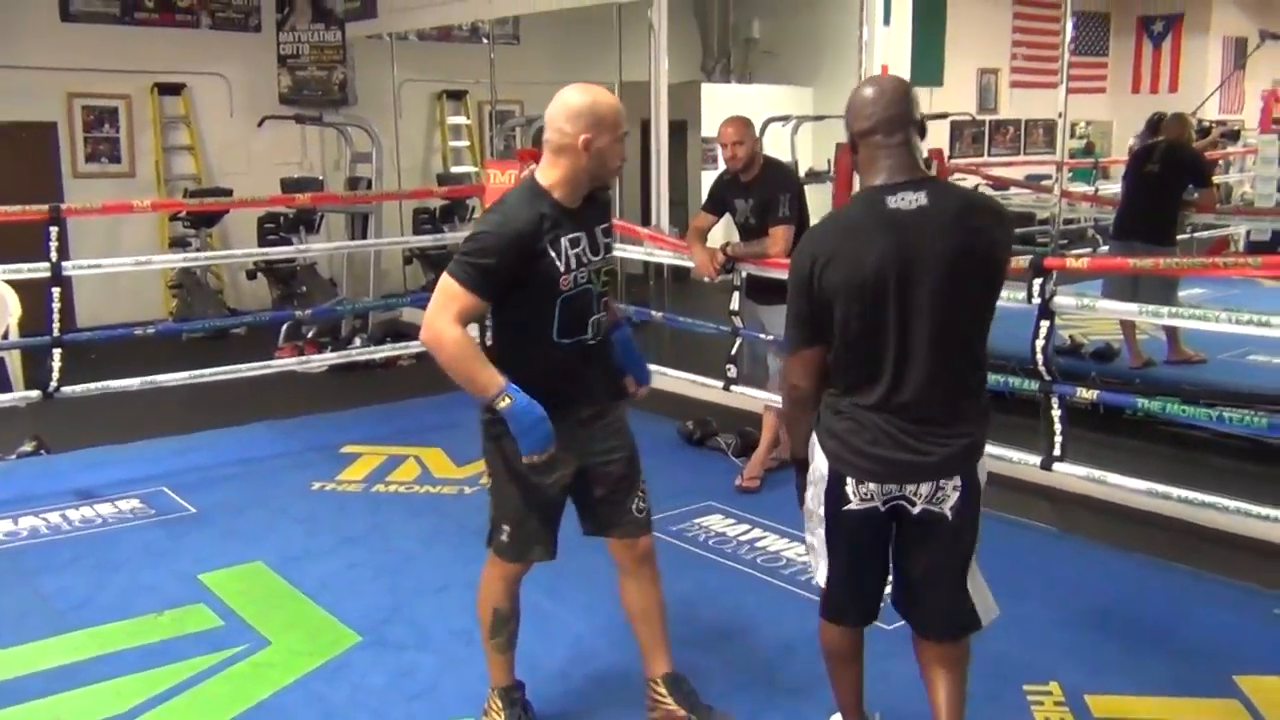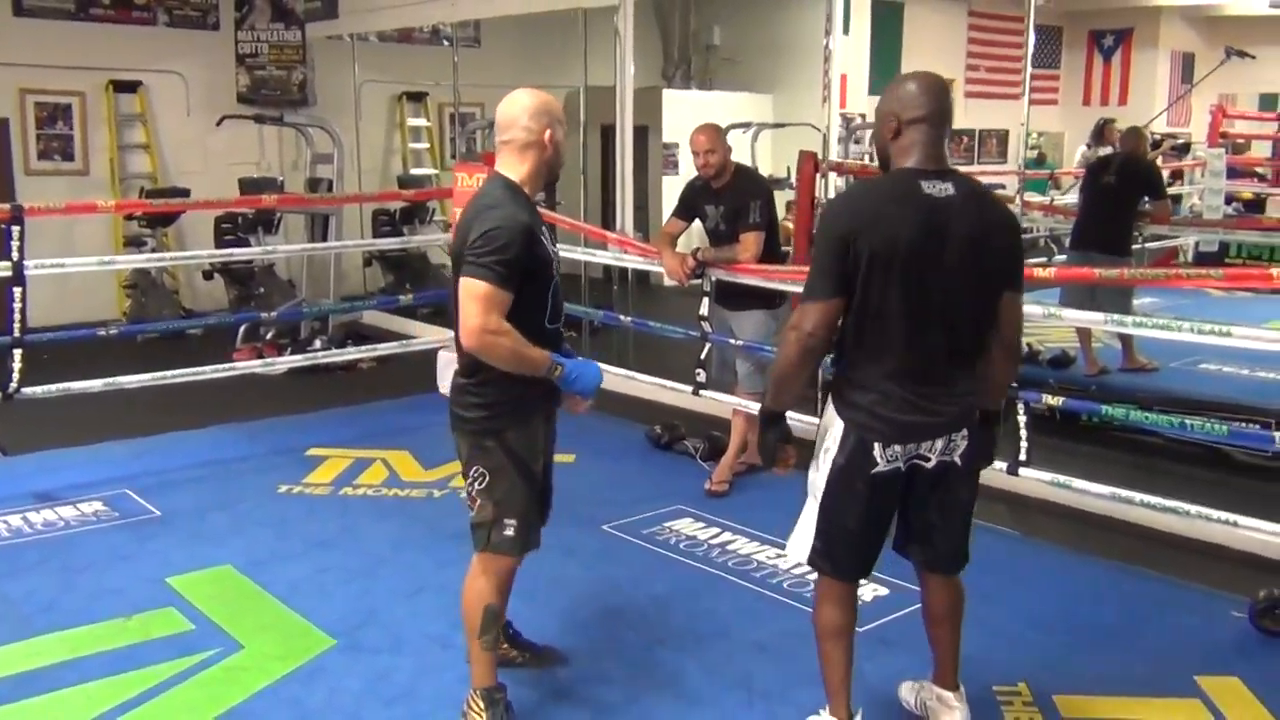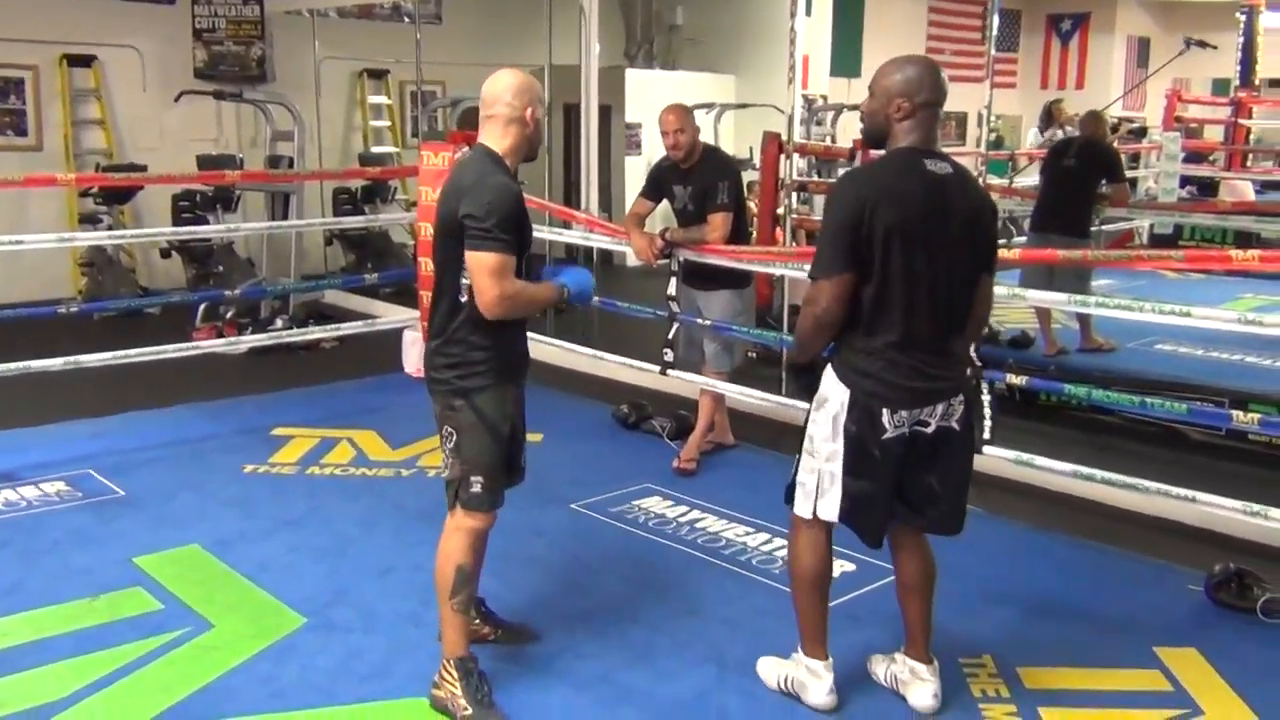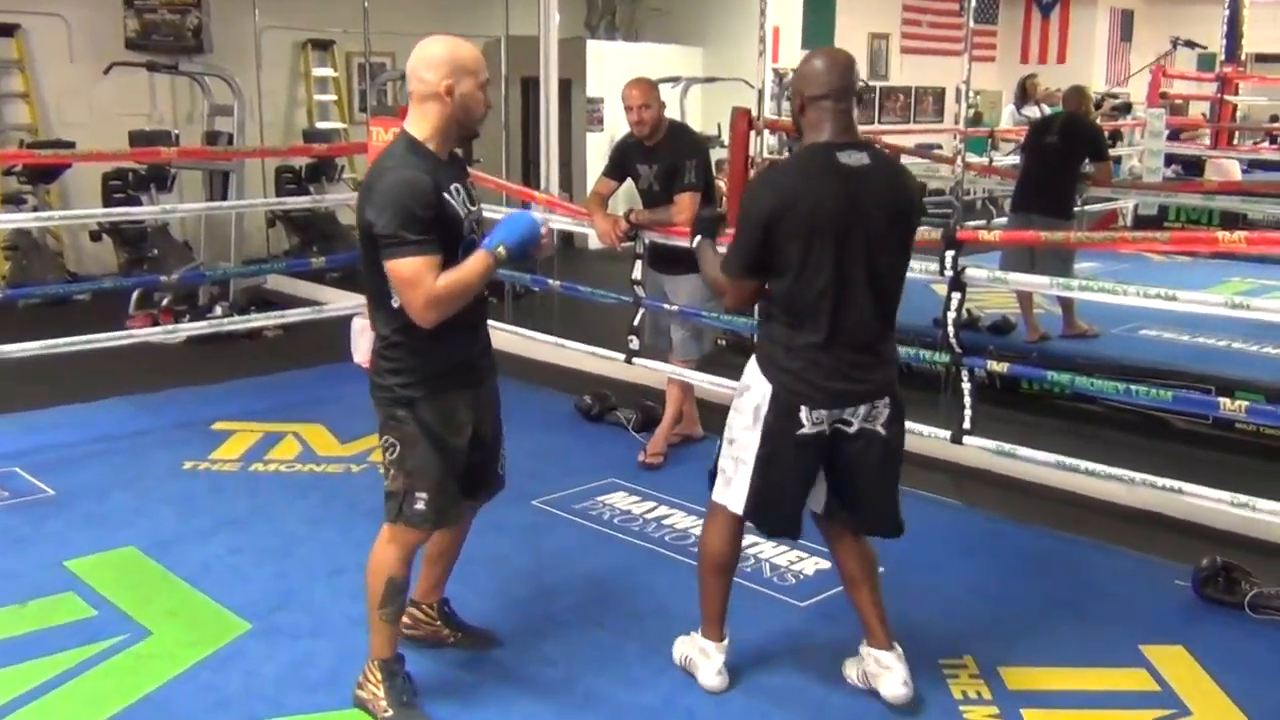
dt=0.5s
person 1, frame 1
left shoulder: (826, 242)
right shoulder: (987, 222)
left elbow: (802, 382)
left wrist: (804, 458)
left hip: (850, 458)
right hip: (949, 458)
left knee: (842, 607)
right knee: (942, 620)
person 1, frame 2
left shoulder: (854, 209)
right shoulder: (995, 217)
left elbow: (810, 330)
right elbow: (1005, 337)
left wrist: (772, 415)
right wrist: (988, 415)
left hip: (866, 422)
right hip: (952, 424)
left knee: (836, 576)
right knee: (939, 566)
person 1, frame 3
left shoulder: (862, 187)
right shoulder: (974, 196)
left elbow: (825, 306)
right elbow: (979, 309)
left wrist: (800, 359)
left hip: (864, 388)
right hip: (942, 390)
left knee: (809, 520)
right knee: (909, 528)
left ankle: (813, 666)
right ankle: (917, 666)
person 1, frame 4
left shoulder: (778, 184)
right shoulder: (901, 185)
left elbow: (734, 293)
left wrist: (704, 243)
left hip: (788, 381)
right hip: (869, 383)
left knee: (728, 508)
right knee: (845, 524)
left ankle: (709, 647)
right ankle: (884, 656)
person 2, frame 1
left shoulder: (595, 204)
right shoulder: (510, 227)
right elbow: (439, 329)
left wrist: (617, 334)
right wrist: (510, 403)
left hip: (596, 409)
right hip: (532, 425)
left knee: (636, 545)
right knee: (510, 560)
person 2, frame 2
left shoulder: (517, 207)
right shoulder: (503, 221)
right elbow: (478, 332)
left wrist: (556, 369)
right wrist: (562, 368)
left hip: (529, 405)
right hip: (496, 416)
left knee: (517, 537)
right knee: (497, 552)
left ankle: (499, 636)
person 2, frame 3
left shoulder: (480, 175)
right shoulder: (492, 188)
right elbow: (495, 297)
left wrist: (550, 280)
right wrist: (564, 288)
left hip: (491, 366)
right hip: (470, 373)
left knee: (485, 500)
right knee: (471, 513)
left ankle: (468, 611)
person 2, frame 4
left shoulder: (449, 163)
right shoulder: (398, 183)
right elbow: (425, 303)
left wrist: (507, 239)
right wrist: (499, 248)
left hip: (470, 371)
right hip: (418, 387)
left knee: (467, 498)
right knee: (408, 527)
left ankle: (427, 611)
person 3, frame 1
left shoulder: (781, 179)
right shoulder: (726, 182)
left elbow: (778, 246)
right elbow: (697, 227)
left wrist: (727, 250)
right wrist: (699, 250)
left hip: (789, 292)
right hip: (755, 288)
left knee: (780, 372)
right knee: (765, 371)
left ankle: (762, 455)
right ankle: (784, 445)
person 3, frame 2
left shoulder: (752, 187)
right shoulder: (696, 189)
left elbow: (748, 252)
right elbow: (666, 233)
left wrist: (699, 255)
right wrist: (668, 256)
left hip: (760, 298)
right hip: (724, 294)
left knee: (749, 379)
right knee: (739, 376)
left ankle: (729, 460)
right ankle: (754, 450)
person 3, frame 3
left shoulder: (720, 167)
right shoulder: (664, 170)
left elbow: (716, 233)
right elbow: (634, 214)
left wrist: (666, 236)
right wrist: (637, 236)
left hip: (727, 278)
right hip: (692, 274)
left knee: (716, 359)
right knee: (703, 357)
left ankle: (695, 440)
right ankle: (721, 430)
person 3, frame 4
left shoulder: (687, 145)
right shoulder: (628, 147)
left elbow: (683, 214)
right elbow: (598, 194)
left wrist: (631, 218)
right wrist: (601, 217)
left hip: (693, 261)
right hip: (658, 257)
left knee: (684, 347)
right knee: (672, 344)
left ankle: (665, 431)
right ankle: (690, 421)
person 4, frame 1
left shoulder: (1141, 151)
right shoulder: (1192, 156)
right elbow: (1209, 202)
right wrist: (1183, 201)
left hip: (1124, 229)
right hip: (1158, 234)
left knee: (1123, 294)
right knee: (1164, 295)
left ankle: (1134, 353)
right ankle: (1175, 350)
person 4, frame 2
left shoulder: (1097, 164)
right shoulder: (1147, 168)
right elbow: (1163, 214)
right wrist: (1140, 213)
left hip: (1081, 239)
right hip: (1113, 245)
left knee: (1079, 303)
right knee: (1120, 304)
left ankle: (1089, 361)
right ankle: (1129, 358)
person 4, frame 3
left shoulder: (1058, 147)
right shoulder: (1106, 152)
right elbow: (1122, 197)
right wrist: (1098, 197)
left hip: (1040, 222)
right hip: (1073, 227)
left knee: (1039, 284)
right knee: (1078, 285)
left ankle: (1049, 341)
right ankle: (1087, 338)
person 4, frame 4
left shoulder: (1040, 123)
right shoulder: (1090, 129)
right elbow: (1105, 176)
left hip: (1022, 201)
right hip: (1056, 207)
left knee: (1020, 267)
right knee: (1061, 268)
left ankle: (1031, 328)
right ankle: (1070, 324)
